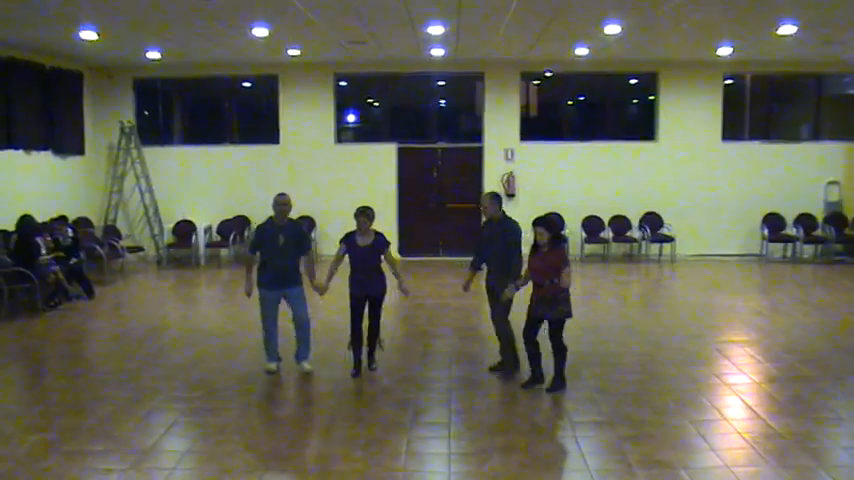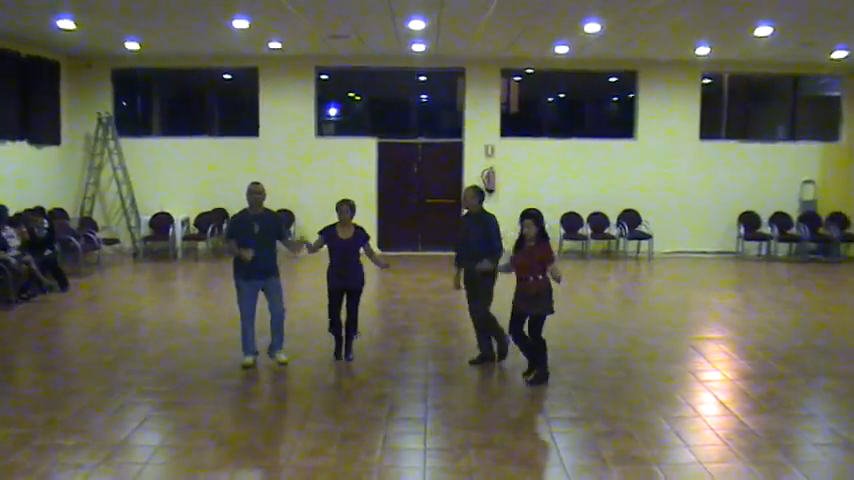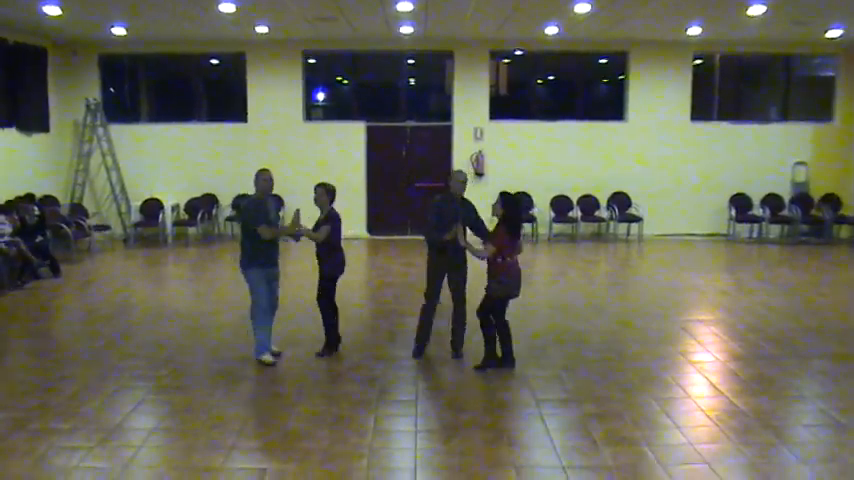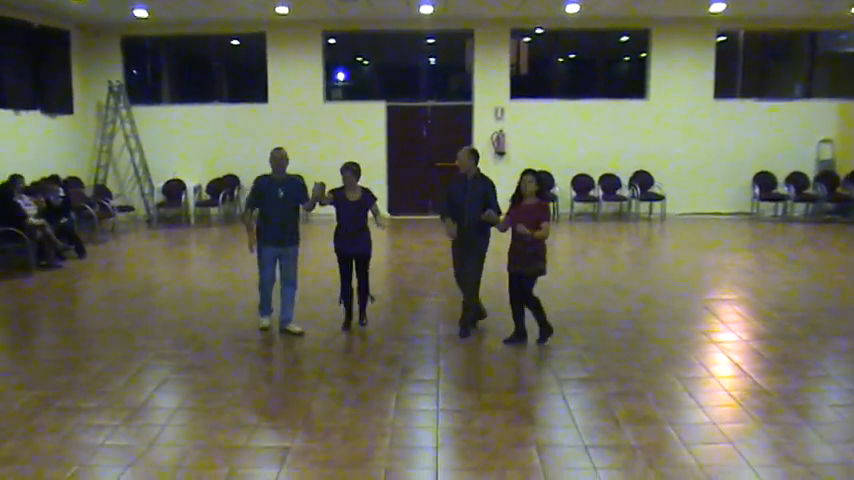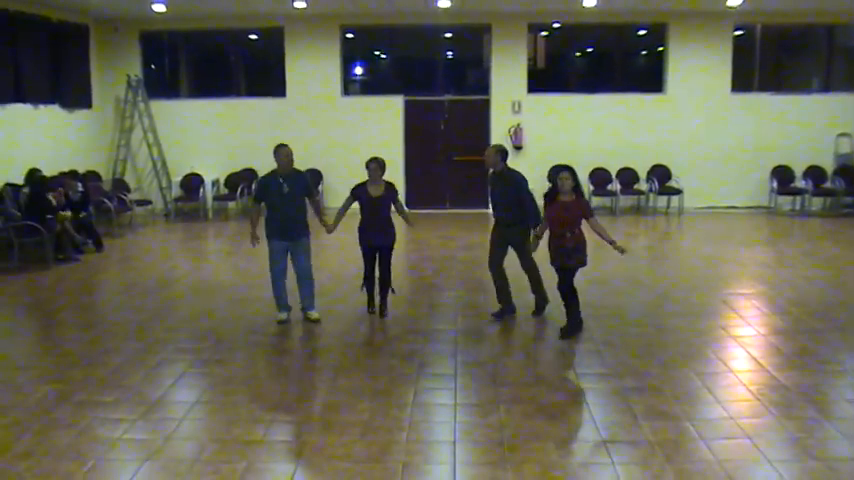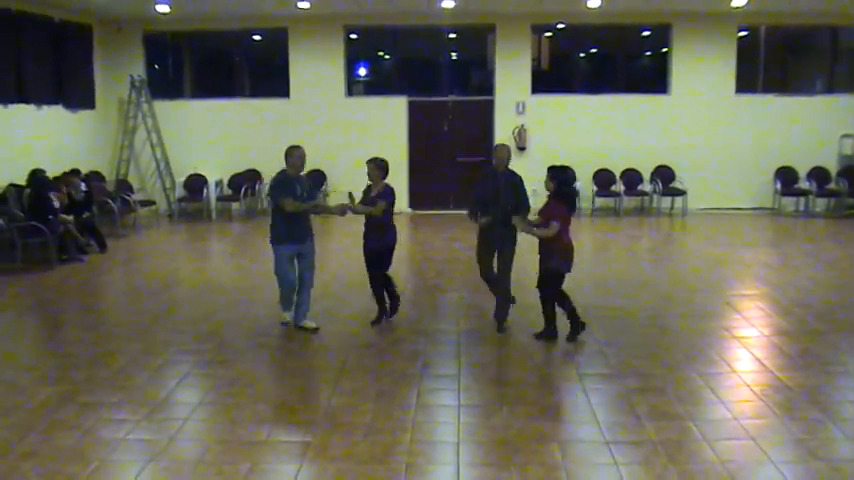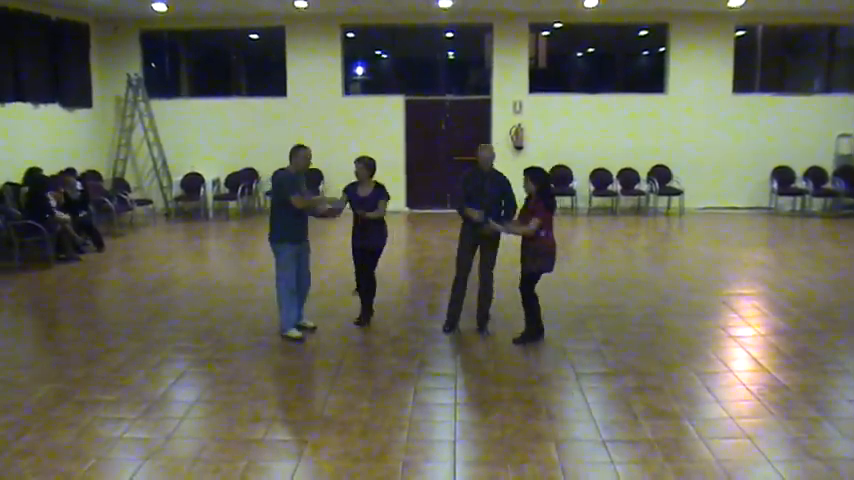
dt=0.7s
person 1, frame 1
left shoulder: (298, 229)
right shoulder: (263, 229)
left elbow: (307, 257)
right elbow: (251, 255)
left wrist: (312, 280)
right wrist: (248, 280)
left hip: (293, 283)
right hip: (268, 283)
left knee: (302, 319)
right knee: (269, 324)
left ankle: (303, 358)
right ankle: (272, 359)
person 1, frame 2
left shoulder: (272, 217)
right shoulder: (238, 219)
left elbow: (285, 241)
right elbow: (230, 245)
left wrist: (294, 245)
right wrist: (242, 253)
left hip: (270, 273)
right hip: (245, 275)
left knee: (278, 311)
right knee: (247, 316)
left ankle: (276, 348)
right ankle: (249, 353)
person 1, frame 3
left shoulder: (271, 203)
right shoulder: (250, 206)
right elbow: (266, 233)
left wrist: (289, 231)
right wrist: (289, 229)
left hip: (271, 262)
right hip: (254, 264)
left knee: (271, 303)
right knee: (260, 304)
left ankle: (265, 343)
right ankle: (262, 351)
person 1, frame 4
left shoulder: (296, 183)
right shoulder: (261, 184)
left elbow: (306, 206)
right elbow: (249, 211)
left wrist: (315, 198)
right wrist: (251, 235)
left hip: (290, 241)
right hip: (266, 241)
left knee: (289, 281)
right knee: (266, 280)
left ankle: (286, 322)
right ankle: (265, 314)
person 1, frame 5
left shoulder: (300, 177)
right shoulder: (266, 181)
left elbow: (313, 199)
right elbow: (256, 206)
left wrist: (322, 220)
right wrist: (253, 231)
left hip: (300, 234)
right hip: (276, 236)
left knee: (305, 272)
right knee: (278, 274)
left ankle: (309, 309)
right ankle: (283, 310)
person 1, frame 6
left shoulder: (303, 181)
right shoulder: (279, 181)
left elbow: (311, 207)
right elbow: (289, 206)
left wrist: (333, 210)
right wrist: (313, 204)
left hip: (305, 238)
right hip: (284, 240)
left knee: (307, 279)
right knee: (288, 279)
left ankle: (301, 318)
right ankle: (286, 308)
person 1, frame 7
left shoulder: (299, 179)
right shoulder: (283, 179)
left elbow: (308, 206)
right elbow: (299, 203)
left wrist: (324, 211)
right wrist: (324, 200)
left hip: (299, 239)
right hip: (284, 240)
left knee: (303, 281)
right knee: (287, 283)
left ankle: (297, 318)
right ankle: (287, 327)
person 2, frame 1
left shoulder: (511, 227)
right shoulder: (487, 225)
left elbow: (516, 257)
right elbow: (480, 251)
left wrist: (511, 285)
right wrist: (471, 275)
left hip: (507, 279)
right hip: (492, 276)
left knee: (501, 318)
right knee: (497, 318)
left ankle: (511, 363)
right ankle: (507, 360)
person 2, frame 2
left shoulder: (488, 220)
right shoulder: (465, 220)
left elbow: (497, 249)
left wrist: (490, 262)
right wrist: (458, 271)
left hip: (485, 272)
right hip: (470, 271)
left knee: (481, 311)
right knee: (475, 312)
left ankle: (501, 340)
right ankle: (486, 352)
person 2, frame 3
left shoulder: (468, 207)
right shoulder: (438, 204)
left elbow: (480, 228)
right elbow: (429, 233)
right wrist: (445, 237)
left hip: (458, 258)
right hip: (437, 256)
left knee: (459, 301)
right knee: (431, 299)
left ankle: (457, 345)
right ankle: (421, 342)
person 2, frame 4
left shoulder: (486, 184)
right shoulder: (456, 182)
left elbow: (494, 209)
right elbow: (448, 206)
left wrist: (492, 216)
right wrist: (447, 221)
left hip: (479, 237)
right hip: (460, 235)
left knee: (471, 279)
right knee: (460, 276)
left ankle: (467, 323)
right ankle: (477, 311)
person 2, frame 5
left shoulder: (516, 178)
right shoulder: (493, 177)
left elbow: (530, 205)
left wrist: (536, 230)
left hip: (518, 228)
right hip: (500, 227)
left knee: (527, 265)
right knee: (494, 265)
left ankle: (541, 300)
right ankle: (506, 305)
person 2, frame 6
left shoulder: (515, 179)
right shoulder: (484, 178)
left elbow: (523, 204)
right elbow: (475, 204)
left wrist: (520, 218)
right wrist: (477, 217)
left hip: (507, 230)
right hip: (487, 229)
left knee: (504, 272)
right knee: (485, 270)
left ankle: (501, 317)
right ankle: (505, 298)
person 2, frame 7
left shoulder: (500, 180)
right shoulder: (469, 178)
left elbow: (510, 206)
right elbow: (460, 204)
left wrist: (498, 224)
right wrist: (469, 212)
left hip: (490, 232)
right hip: (469, 229)
left knee: (486, 275)
right knee: (461, 273)
left ankle: (482, 320)
right ankle: (452, 319)
person 3, frame 1
left shoulder: (559, 252)
right shoulder: (535, 250)
left elbow: (566, 280)
right elbow: (529, 274)
left wrist: (564, 283)
right wrist: (515, 287)
left hip: (557, 299)
right hip: (538, 298)
left knee: (555, 339)
right knee: (528, 335)
left ankle: (559, 379)
right ankle: (536, 375)
person 3, frame 2
left shoulder: (544, 247)
right shoulder: (520, 244)
left elbow: (554, 272)
right elbow: (510, 267)
left wrist: (557, 278)
left hip: (540, 295)
right hip: (521, 294)
left knee: (535, 334)
right knee: (515, 330)
left ankle: (542, 372)
right ankle: (534, 362)
person 3, frame 3
left shoulder: (503, 230)
right shoulder: (508, 228)
left elbow: (484, 254)
right elbow: (518, 249)
left wrist: (464, 242)
left hip: (503, 278)
right hip: (505, 276)
left knee: (483, 313)
right knee: (497, 316)
left ankle: (490, 357)
right ankle: (507, 357)
person 3, frame 4
left shoulder: (542, 206)
right shoulder: (515, 204)
left elbow: (545, 232)
right elbow: (503, 227)
left wrist: (528, 232)
left hip: (534, 254)
right hip: (516, 253)
left knee: (526, 293)
right knee: (515, 293)
left ankle: (545, 327)
right ankle: (519, 332)
person 3, frame 5
left shoulder: (580, 202)
right shoulder: (550, 200)
left elbow: (595, 225)
left wrist: (612, 243)
right wrist: (537, 237)
left hip: (574, 248)
right hip: (556, 247)
left knee: (564, 285)
right knee: (566, 285)
left ankle: (573, 323)
right ankle: (574, 321)
person 3, frame 6
left shoulder: (560, 204)
right shoulder: (554, 200)
left elbow: (551, 232)
right elbow: (545, 222)
left wrist: (527, 228)
right wrist: (530, 223)
left hip: (558, 252)
right hip: (551, 251)
left knee: (554, 290)
right knee: (545, 288)
left ankle: (576, 323)
right ankle: (550, 329)
person 3, frame 7
left shoulder: (542, 203)
right shoulder: (530, 201)
left elbow: (530, 229)
right elbow: (519, 222)
left wrist: (501, 228)
right wrist: (505, 226)
left hip: (540, 250)
right hip: (533, 249)
left knee: (526, 288)
right knee: (527, 288)
left ankle: (532, 331)
right ankle: (536, 328)
person 4, frame 1
left shoulder: (380, 239)
right shoulder: (349, 238)
left elbow: (391, 261)
right elbow: (337, 260)
left wrist: (400, 282)
right wrist: (326, 282)
left hip: (377, 285)
right hip: (357, 286)
left knee: (374, 322)
right knee: (356, 323)
left ankle: (371, 357)
right ankle: (357, 362)
person 4, frame 2
left shoulder: (360, 232)
right shoulder: (329, 231)
left elbow: (370, 254)
right elbow: (315, 248)
left wrist: (380, 263)
right wrist: (309, 247)
left hip: (355, 278)
right hip: (335, 277)
left knee: (352, 314)
right knee: (333, 314)
left ankle: (348, 347)
right ankle: (338, 343)
person 4, frame 3
left shoulder: (331, 216)
right shoulder: (324, 214)
left elbow: (319, 237)
left wrist: (300, 228)
right wrist: (302, 232)
left hip: (333, 262)
right hip: (326, 262)
left knee: (323, 300)
right knee: (327, 300)
left ankle: (331, 343)
right ankle: (334, 339)
person 4, frame 4
left shoulder: (366, 194)
right shoulder: (336, 193)
left elbow: (375, 213)
right elbow: (325, 201)
left wrist: (379, 221)
right wrist: (321, 198)
left hip: (362, 241)
right hip: (342, 241)
left knee: (363, 277)
right knee: (345, 279)
left ankle: (363, 312)
right ankle: (347, 317)
person 4, frame 5
left shoulder: (390, 188)
right shoulder: (359, 189)
left elbow: (398, 207)
right elbow: (345, 208)
left wrist: (408, 221)
right wrist: (333, 225)
left hip: (386, 235)
right hip: (367, 234)
left knee: (385, 269)
right knee: (369, 269)
left ankle: (383, 303)
right ankle: (370, 300)
person 4, frame 6
left shoulder: (387, 191)
right shoulder: (368, 189)
left elbow: (376, 211)
right elbow: (363, 209)
left wrist: (354, 206)
right wrist: (353, 207)
left hip: (385, 237)
right hip: (370, 237)
left knee: (380, 273)
right knee: (373, 274)
left ankle: (393, 300)
right ankle: (382, 310)
person 4, frame 7
left shoulder: (379, 189)
right shoulder: (351, 188)
left elbow: (381, 212)
left wrist: (366, 214)
left hip: (376, 235)
right hip: (359, 234)
left knee: (368, 272)
right knee: (359, 272)
left ankle: (367, 311)
right ankle: (365, 308)
